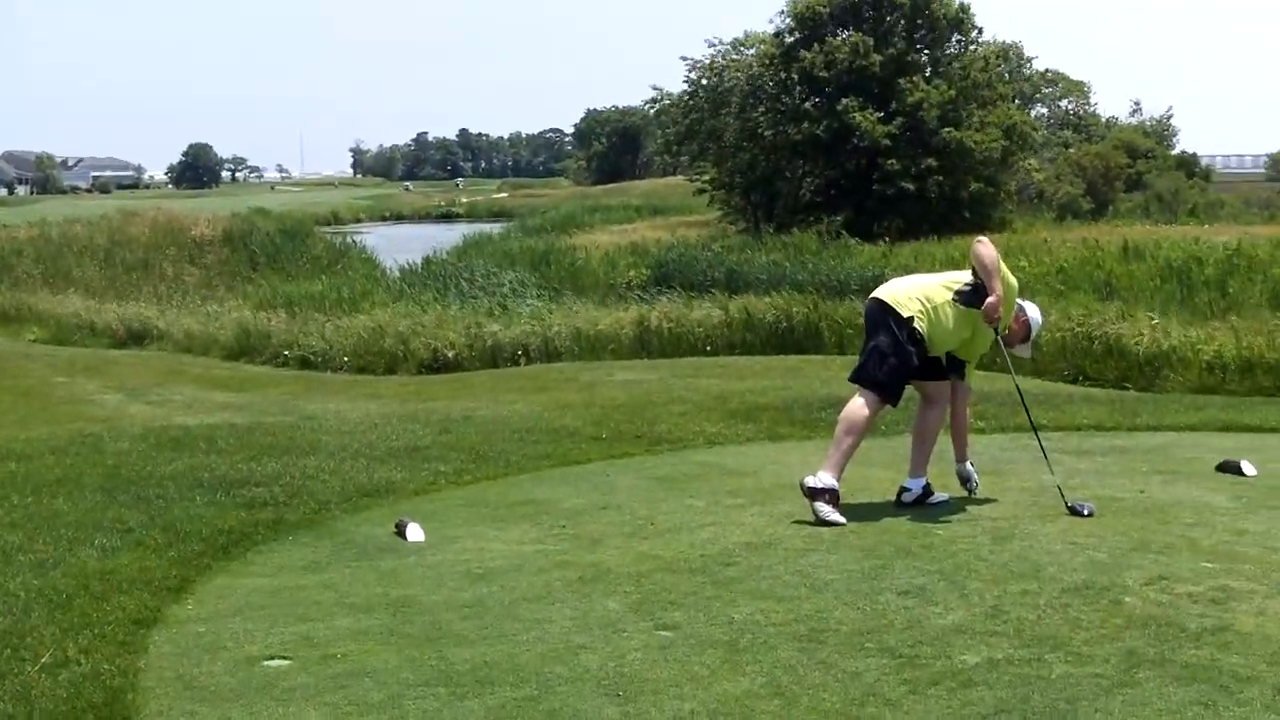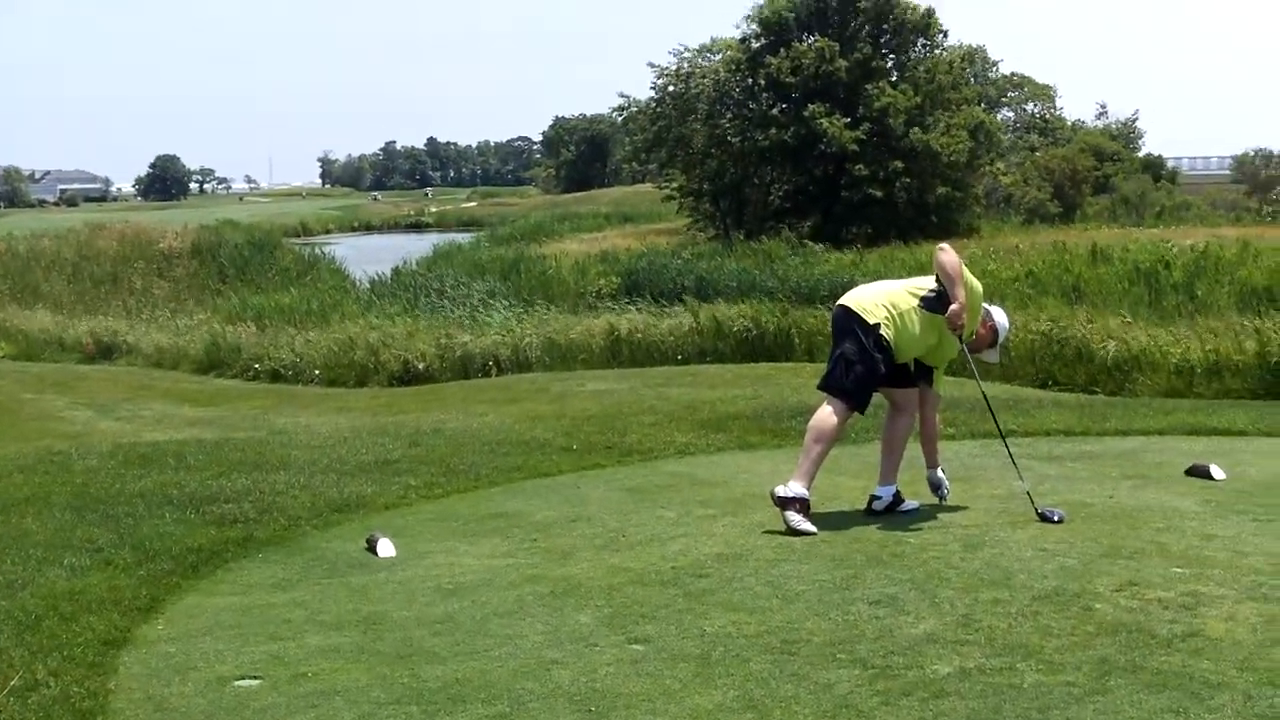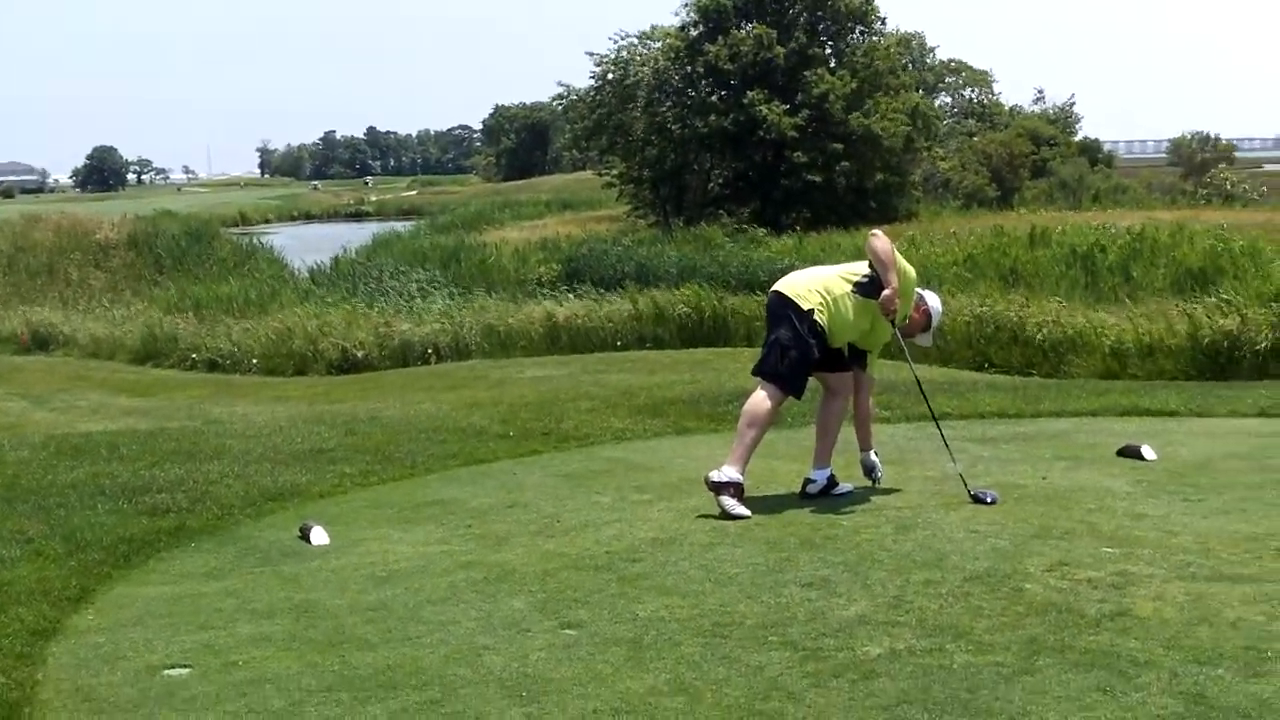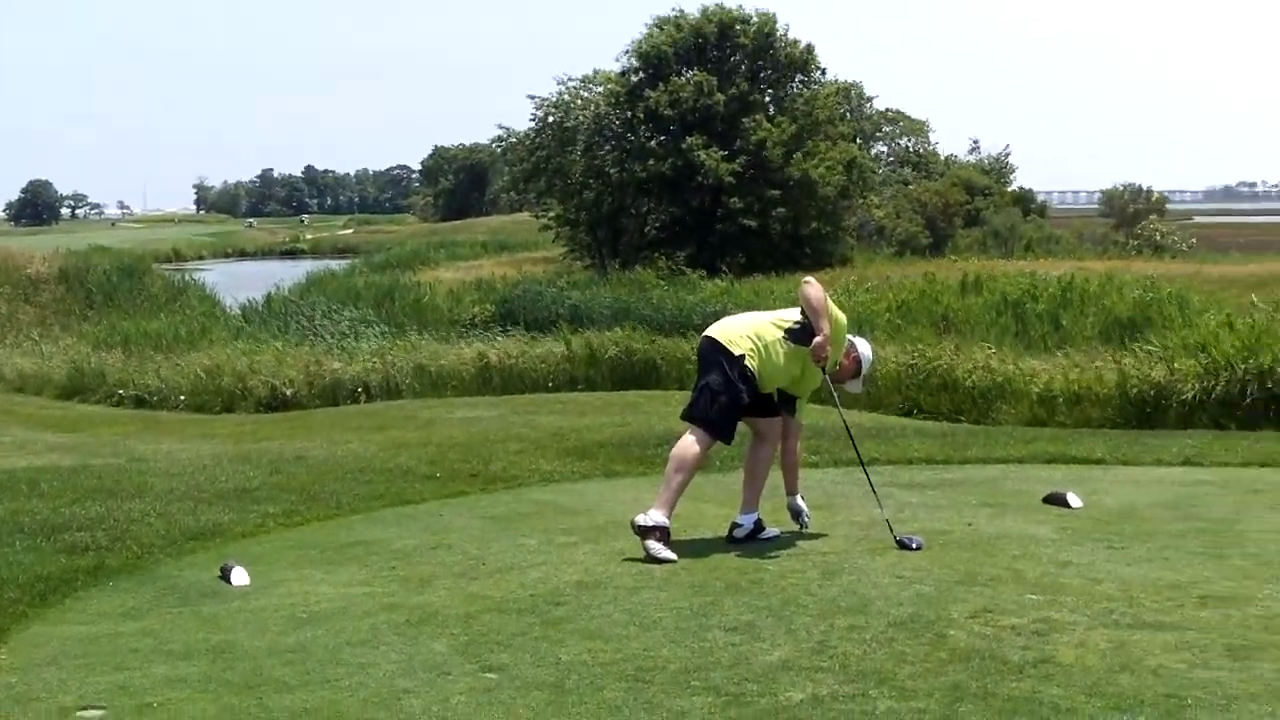
dt=0.3s
person 1, frame 1
left shoulder: (974, 341)
right shoulder: (1008, 288)
left elbow: (958, 404)
right elbow: (980, 244)
left wrist: (963, 462)
right wrist: (995, 295)
right hip: (899, 308)
left knee: (939, 394)
right knee: (873, 396)
left ankle: (915, 486)
right ankle: (824, 484)
person 1, frame 2
left shoulder: (943, 347)
right shoulder: (973, 293)
left elbow: (927, 410)
right elbow: (943, 251)
left wrist: (934, 469)
right wrist: (958, 302)
right hip: (866, 316)
left knee: (907, 402)
right knee: (841, 404)
left ankle: (885, 494)
right ankle: (794, 492)
person 1, frame 3
left shoulder: (877, 331)
right shoulder: (906, 279)
left elbow: (861, 394)
right elbow: (876, 237)
left wrist: (867, 452)
right wrist: (890, 287)
right hip: (800, 301)
left knee: (841, 386)
right knee: (774, 390)
left ankle: (819, 477)
right ankle: (728, 477)
person 1, frame 4
left shoulder: (808, 376)
right shoulder: (838, 326)
left elbow: (789, 440)
right elbow: (808, 284)
left wrist: (793, 497)
right wrist: (823, 335)
right hip: (731, 347)
left knee: (770, 431)
right knee: (703, 434)
left ankle: (746, 522)
right ankle: (655, 520)
